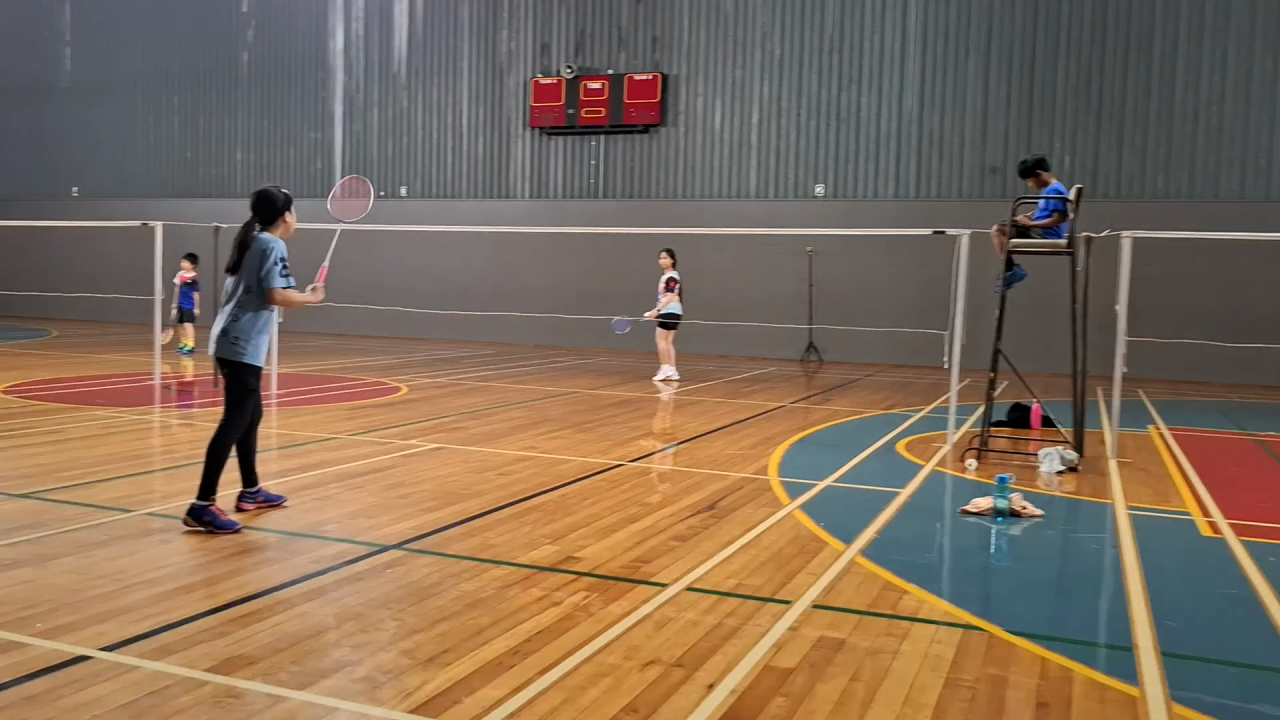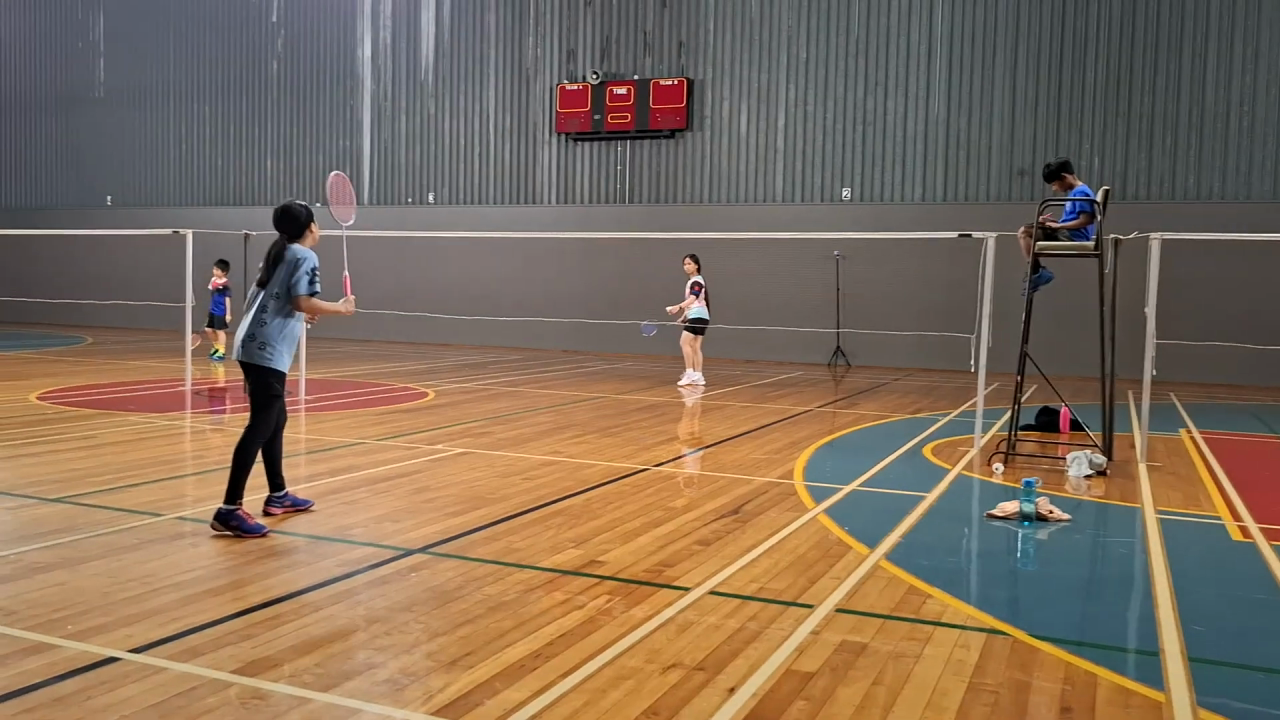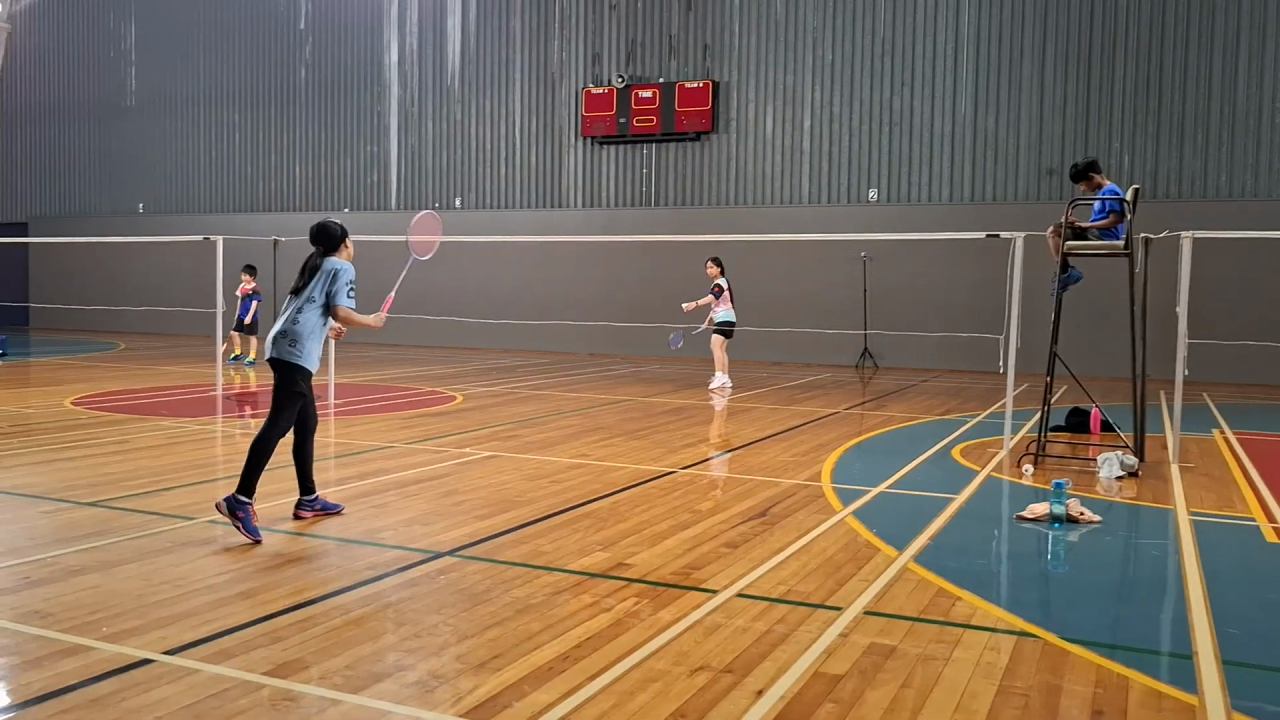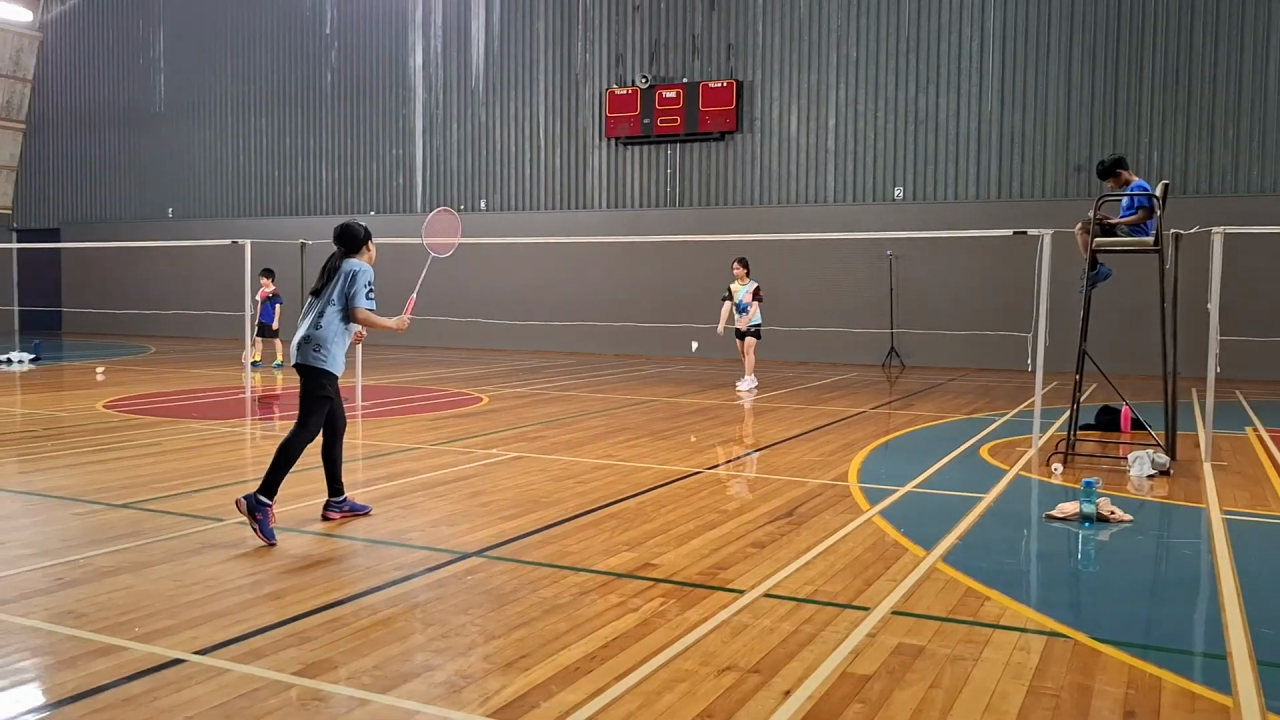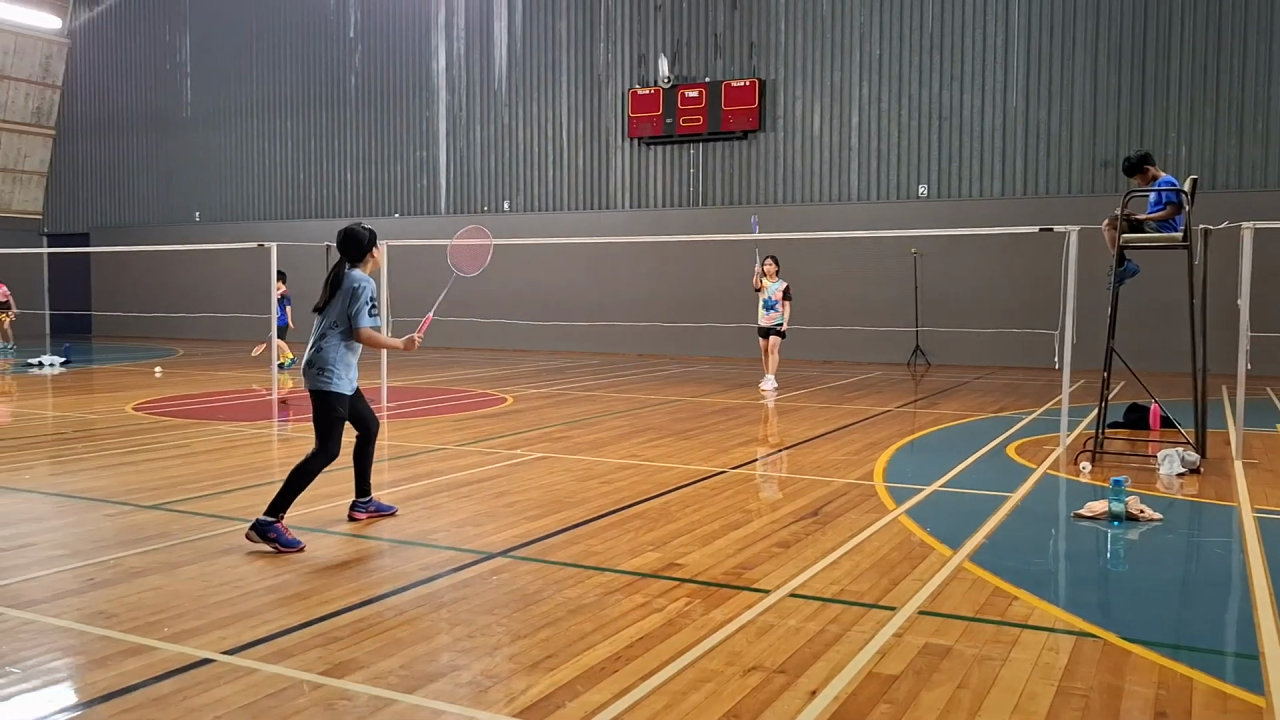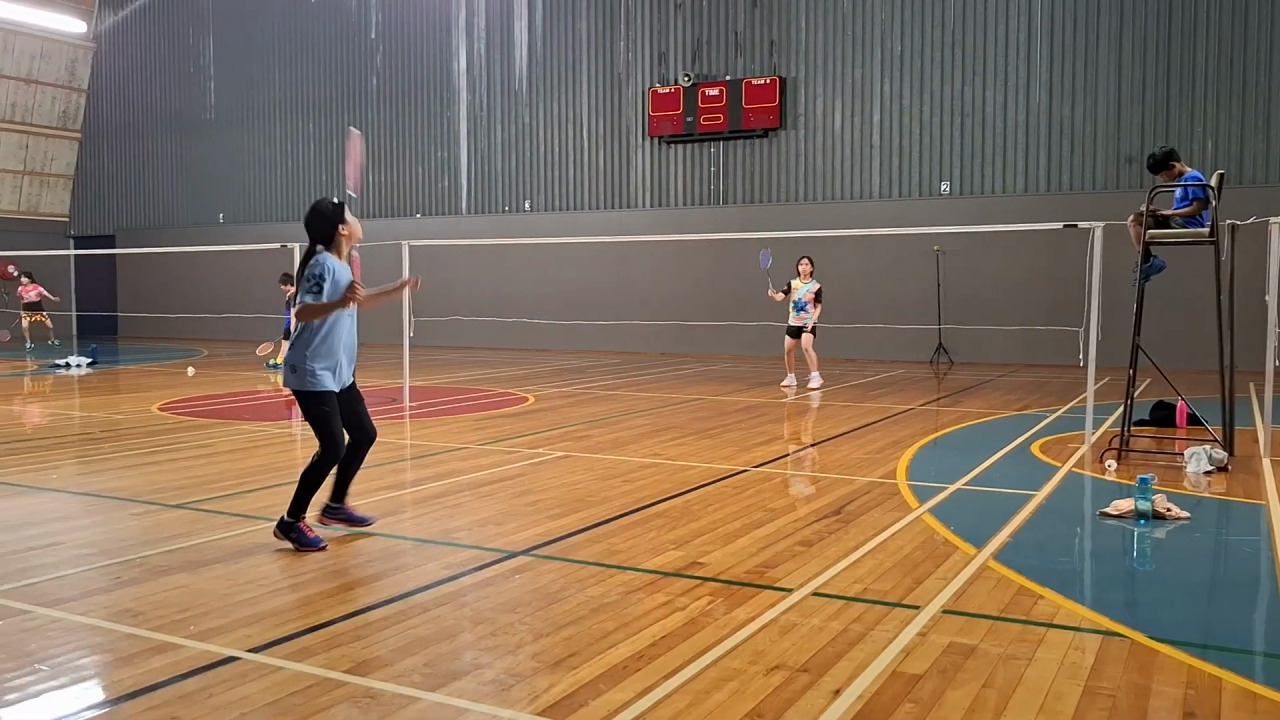
dt=0.3s
person 1, frame 1
left shoulder: (250, 242)
right shoulder: (273, 245)
right elbow: (276, 296)
left wrist: (281, 296)
right wrist: (310, 297)
left hip: (231, 340)
right hip: (243, 345)
left knee: (250, 416)
right knee: (235, 422)
left ankle: (251, 491)
right ankle: (202, 506)
person 1, frame 2
left shoulder: (280, 254)
right shoulder: (304, 256)
right elbow: (303, 303)
left wrist: (301, 316)
right wrist: (341, 308)
left hip: (254, 345)
right hip: (267, 350)
left knee: (275, 421)
right knee: (261, 426)
left ankle: (278, 495)
right ankle: (229, 509)
person 1, frame 3
left shoulder: (315, 267)
right shoulder: (342, 267)
right elbow: (340, 312)
left wrist: (325, 330)
right wrist: (372, 321)
left hip: (287, 348)
right hip: (296, 352)
left knee: (307, 424)
right knee: (278, 424)
left ankle: (308, 499)
right ankle: (241, 500)
person 1, frame 4
left shoulder: (336, 269)
right shoulder: (361, 269)
right elbow: (360, 314)
left wrist: (347, 335)
right wrist: (393, 323)
left hip: (312, 352)
right hip: (321, 355)
left knee: (336, 425)
right knee: (307, 428)
left ankle: (336, 501)
right ankle: (260, 500)
person 1, frame 5
left shoulder: (345, 278)
right shoulder: (363, 284)
right elbow: (362, 334)
left wrist: (382, 341)
right wrist: (400, 344)
left hip: (339, 374)
right hip: (330, 374)
left knee: (369, 427)
right knee: (327, 450)
left ankle: (363, 501)
right ankle: (268, 522)
person 1, frame 6
left shoulder: (340, 264)
right shoulder: (322, 265)
right elbow: (303, 313)
left wrist: (393, 290)
right wrist: (341, 300)
left hip: (338, 372)
right hip: (312, 373)
left knee: (364, 434)
right knee: (334, 448)
left ankle: (336, 505)
right ankle: (291, 521)
